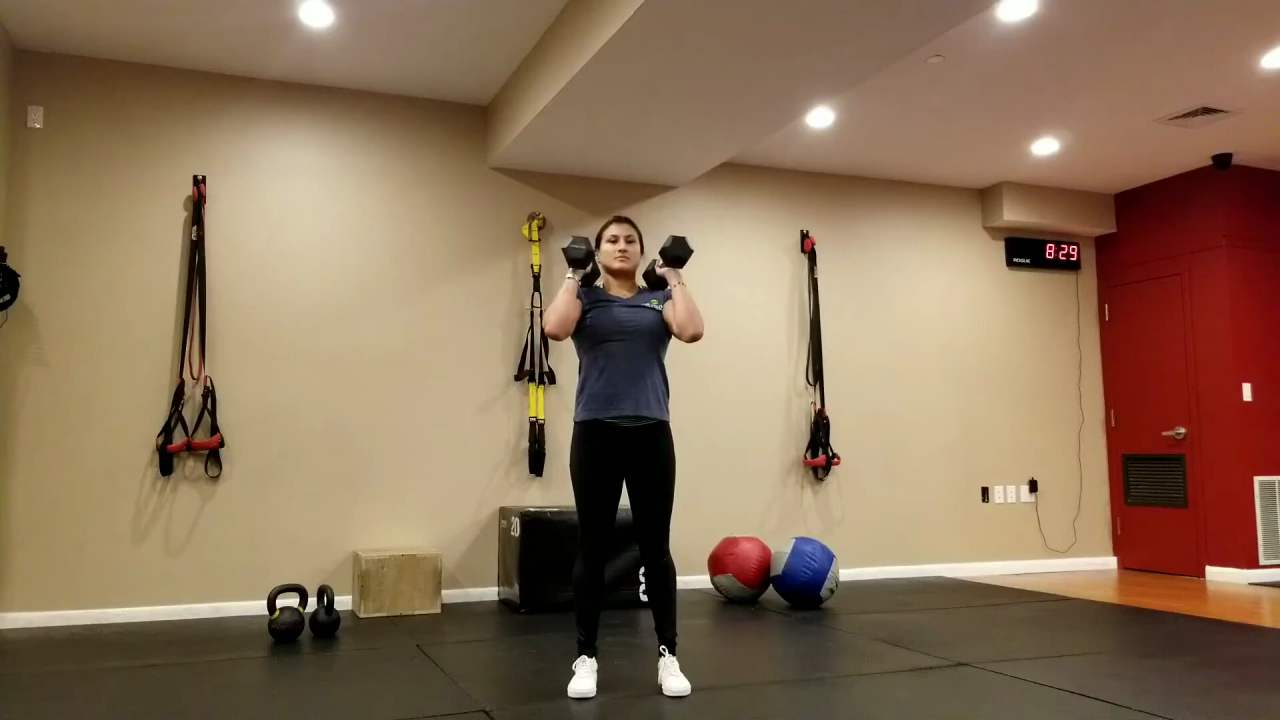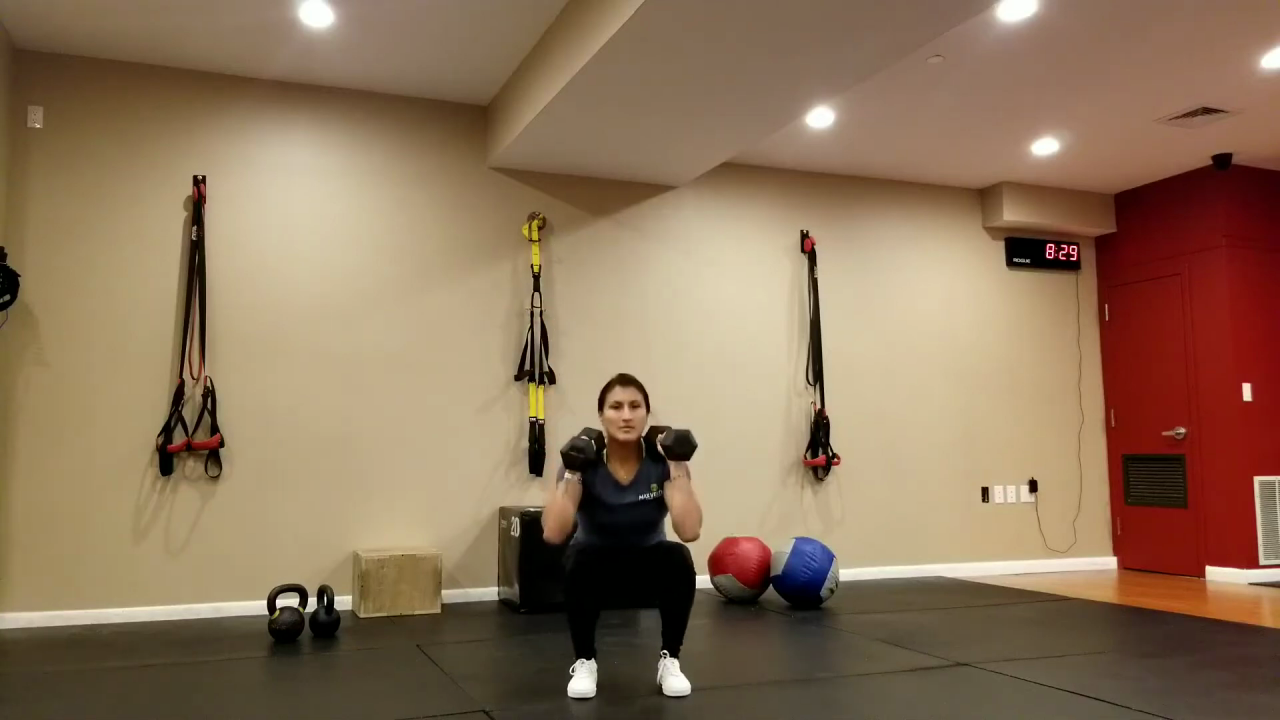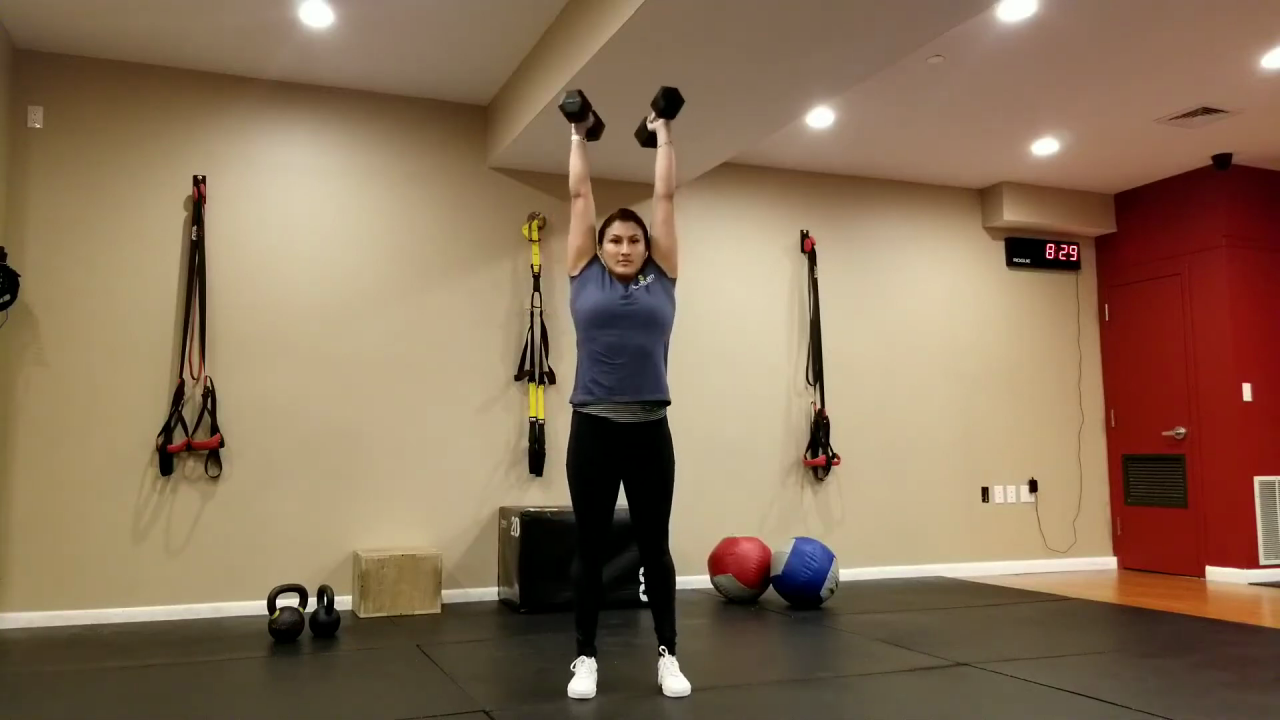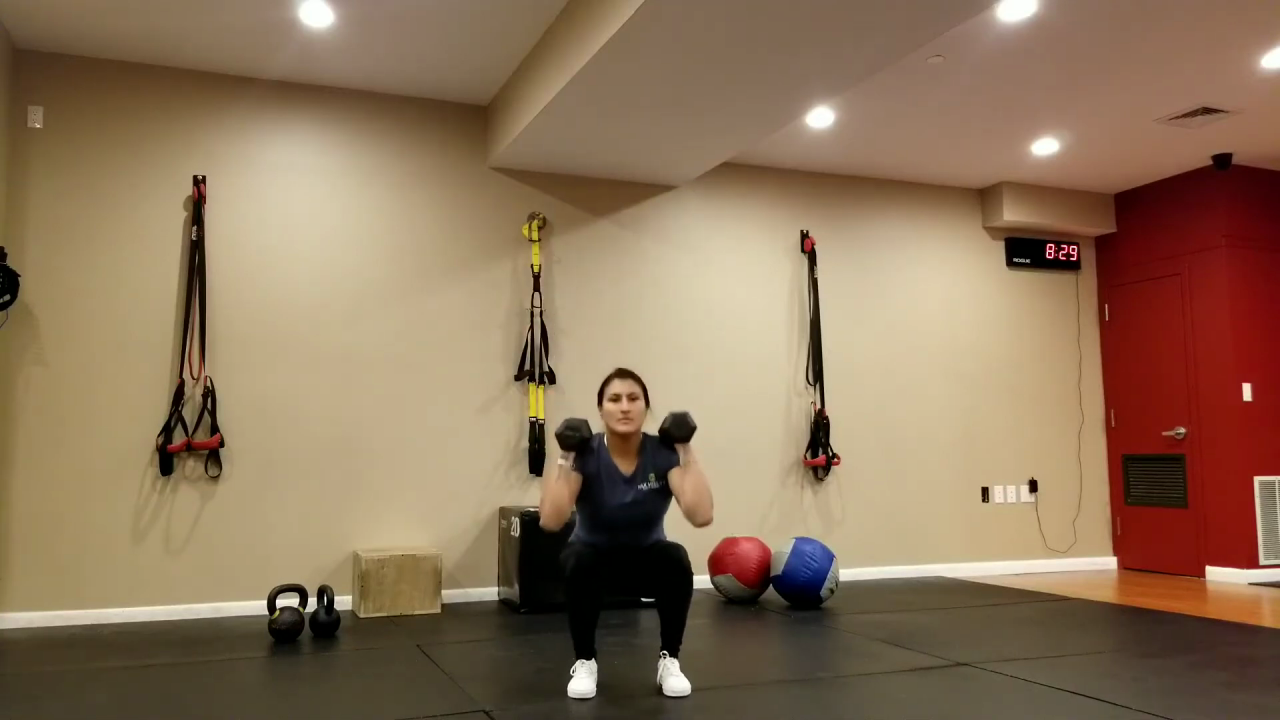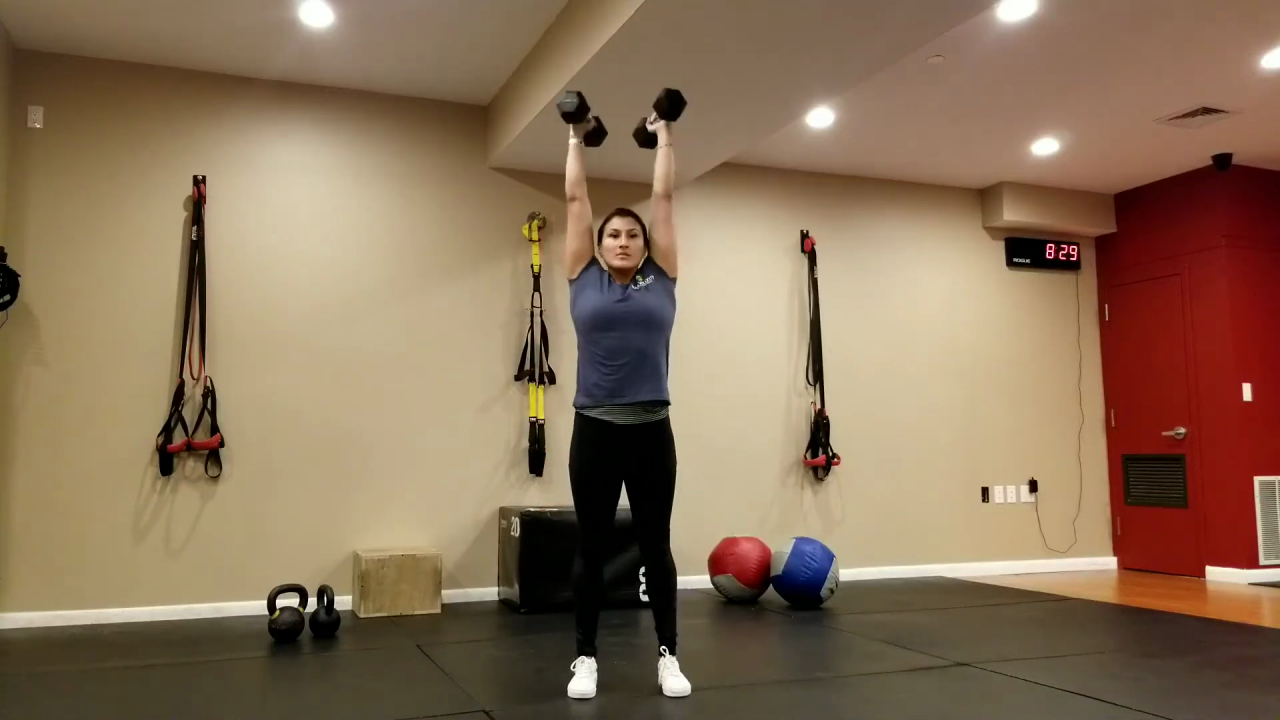
dt=1s
person 1, frame 1
left shoulder: (660, 298)
right shoulder: (585, 298)
left elbow: (692, 331)
right elbow: (554, 328)
left wrist: (675, 278)
right wrist: (573, 276)
left hip: (650, 433)
right hip: (596, 433)
left knee: (655, 546)
right knee: (592, 546)
left ankle: (668, 656)
right ankle: (586, 658)
person 1, frame 2
left shoulder: (662, 463)
left elbow: (689, 531)
right elbow: (553, 534)
left wrist: (678, 468)
right wrist: (572, 474)
left hip: (646, 558)
right hip: (596, 558)
left knee: (678, 561)
right knee: (579, 564)
left ankle: (669, 660)
right ankle: (584, 662)
person 1, frame 3
left shoulder: (660, 280)
right shoulder: (585, 277)
left elbow: (665, 196)
right elbow: (579, 195)
left wrist: (663, 135)
right wrist: (578, 136)
left hip: (649, 430)
right hip: (593, 429)
left knee: (654, 547)
right knee: (590, 548)
left ankle: (667, 656)
right ankle: (585, 658)
person 1, frame 4
left shoulder: (664, 454)
right shoulder: (585, 456)
left elbow: (701, 515)
right elbow: (550, 519)
left wrist: (687, 454)
right wrist: (566, 459)
left hip: (645, 554)
right hip: (594, 553)
left knee: (676, 561)
right knee: (580, 562)
left ankle: (669, 660)
right ankle: (584, 662)
person 1, frame 5
left shoulder: (660, 280)
right shoulder: (584, 279)
left elbow: (663, 195)
right elbow: (575, 197)
left wrist: (664, 136)
right wrist: (575, 140)
left hip: (651, 429)
right hip: (595, 429)
left knee: (655, 546)
right knee: (591, 547)
left ankle: (668, 656)
right ankle: (585, 658)
